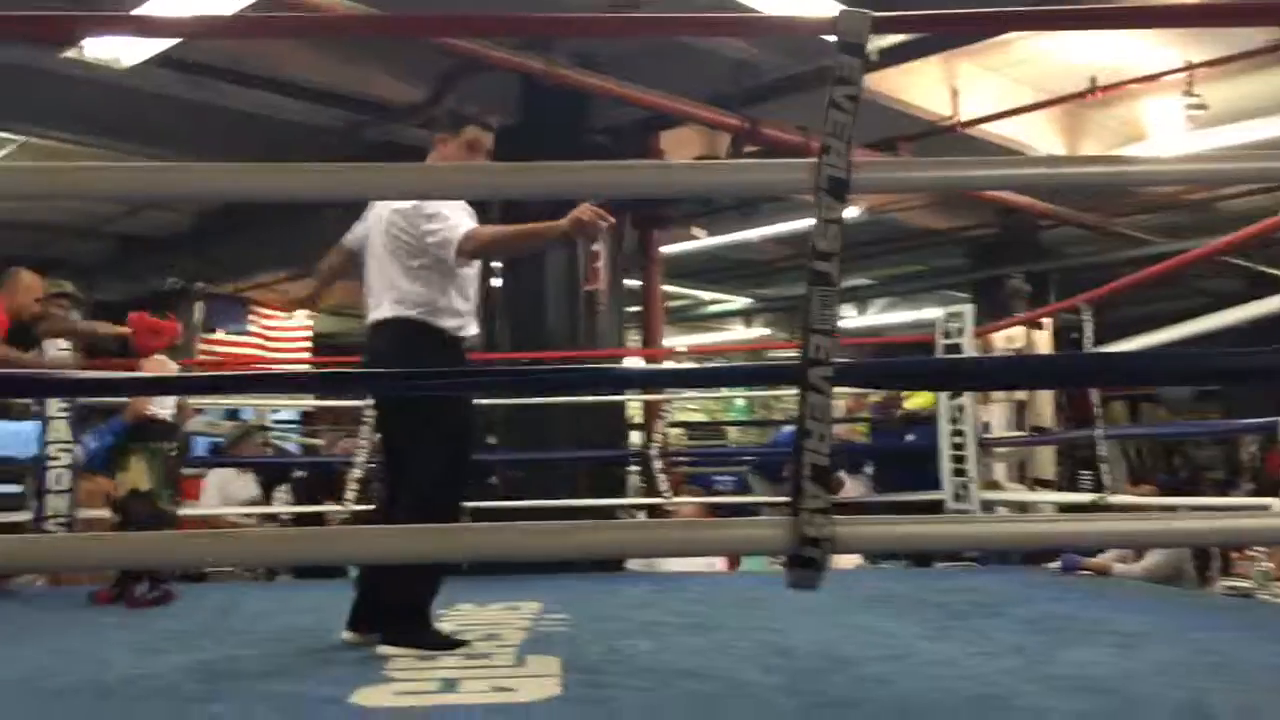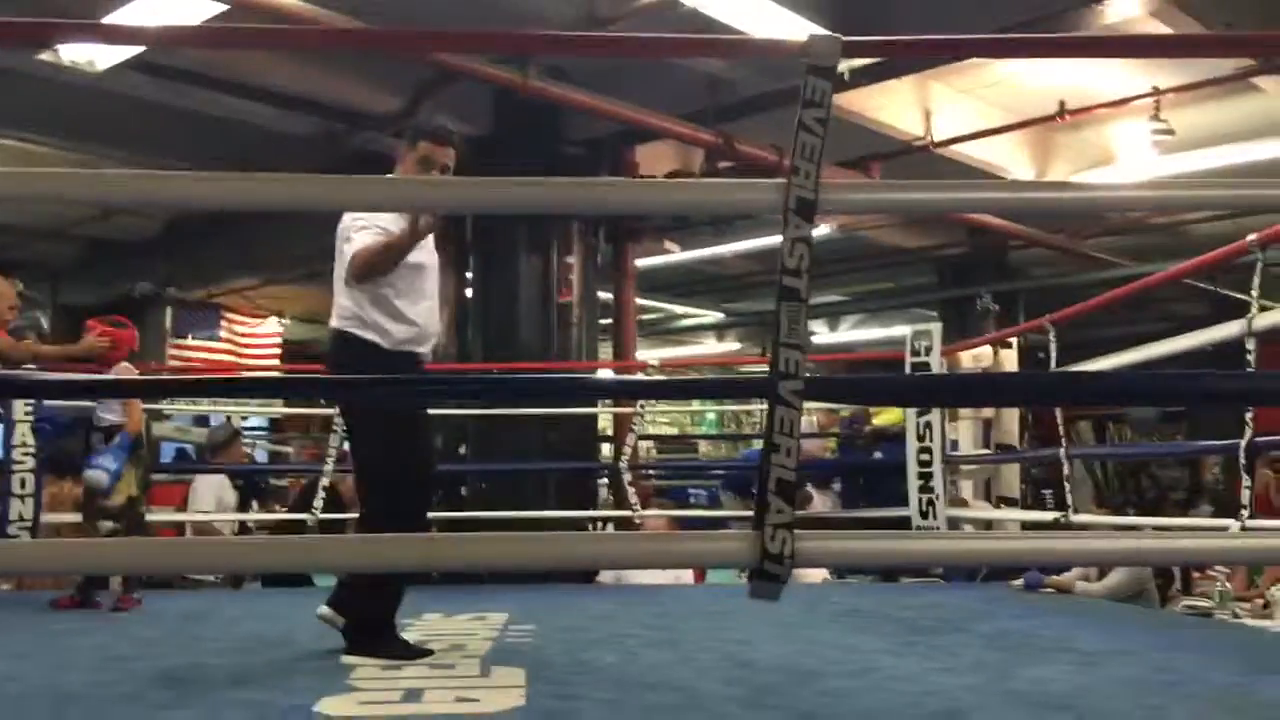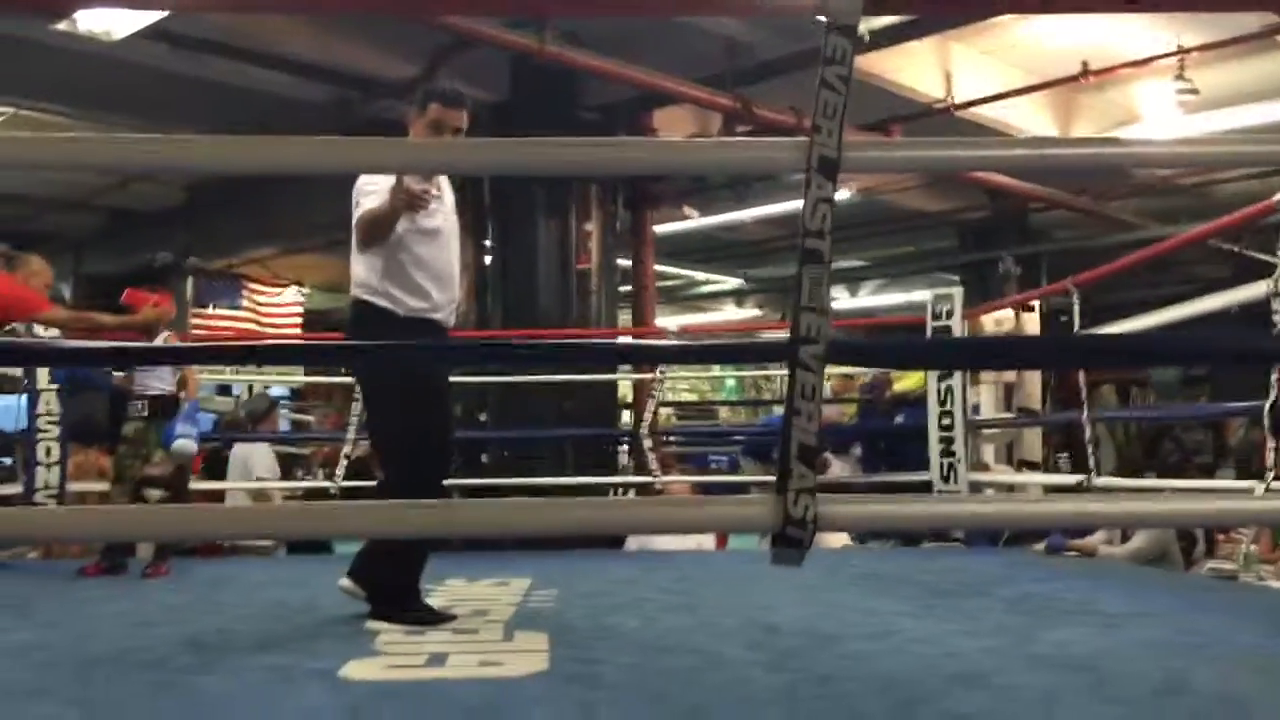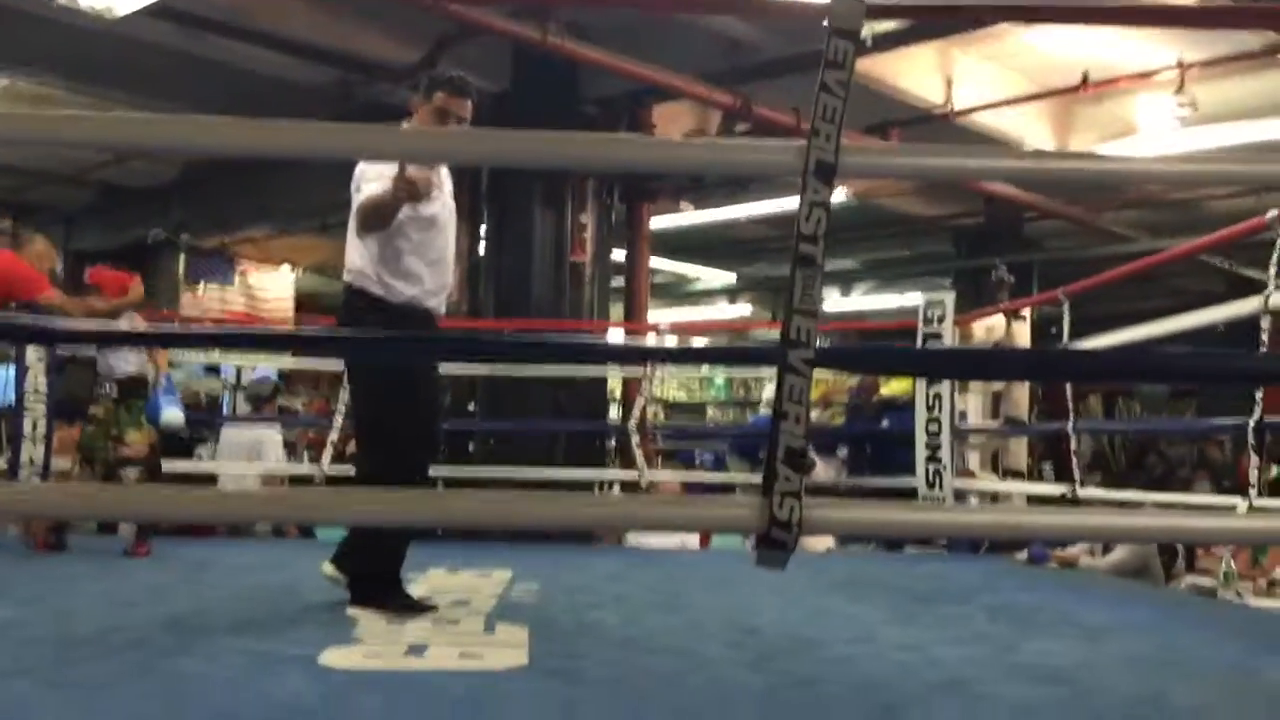
dt=0.4s
person 1, frame 1
left shoulder: (398, 198)
right shoulder: (430, 197)
left elbow: (349, 249)
right elbow: (472, 246)
left wrist: (316, 290)
right wrist: (562, 227)
left hip: (396, 347)
right hip: (424, 351)
left knee: (405, 486)
right knee: (435, 488)
left ankle: (371, 612)
right ankle: (404, 619)
person 1, frame 2
left shoulder: (414, 214)
right shoulder: (375, 209)
right elbow: (360, 269)
right wrist: (406, 237)
left hip: (397, 365)
right hip: (370, 364)
left knee: (409, 490)
right knee: (394, 497)
left ankle: (351, 602)
right ankle: (369, 629)
person 1, frame 3
left shoulder: (439, 181)
right shoulder: (386, 174)
right elbow: (365, 234)
right wrist: (394, 207)
left hip: (423, 334)
right hip: (388, 333)
left knee: (429, 460)
right knee: (410, 464)
left ankle: (372, 573)
right ankle: (392, 596)
person 1, frame 4
left shoulder: (438, 168)
right shoulder: (388, 159)
right elbow: (368, 218)
right wrist: (397, 194)
left hip: (414, 321)
right hip: (379, 318)
left knee: (416, 447)
right knee: (390, 452)
left ankle: (357, 559)
right ankle: (374, 584)
person 2, frame 1
left shoulder: (150, 364)
right shoulder: (172, 367)
left elbow: (139, 405)
right elbow: (183, 411)
left wrist: (111, 430)
left hip: (149, 440)
right hip: (164, 442)
left knee: (143, 514)
left ankle: (159, 584)
right ankle: (127, 584)
person 2, frame 2
left shoulder: (123, 372)
right shoulder: (112, 372)
left elbow: (135, 416)
left wrist: (118, 449)
left hip: (122, 450)
right hip: (107, 449)
left knee: (121, 517)
right knee: (96, 517)
left ankle: (131, 589)
right ankle: (88, 590)
person 2, frame 3
left shoulder: (169, 340)
left elbow: (190, 379)
right elbow: (132, 383)
left wrist: (186, 415)
left hip: (163, 420)
right hip: (136, 420)
left knee: (160, 489)
right knee: (124, 485)
left ankle: (161, 558)
right ankle: (113, 556)
person 2, frame 4
left shoulder: (133, 322)
left elbow: (158, 358)
left hip: (133, 402)
right hip: (105, 402)
left knee: (137, 470)
right knee: (88, 462)
left ankle: (144, 536)
right ankle: (60, 531)
